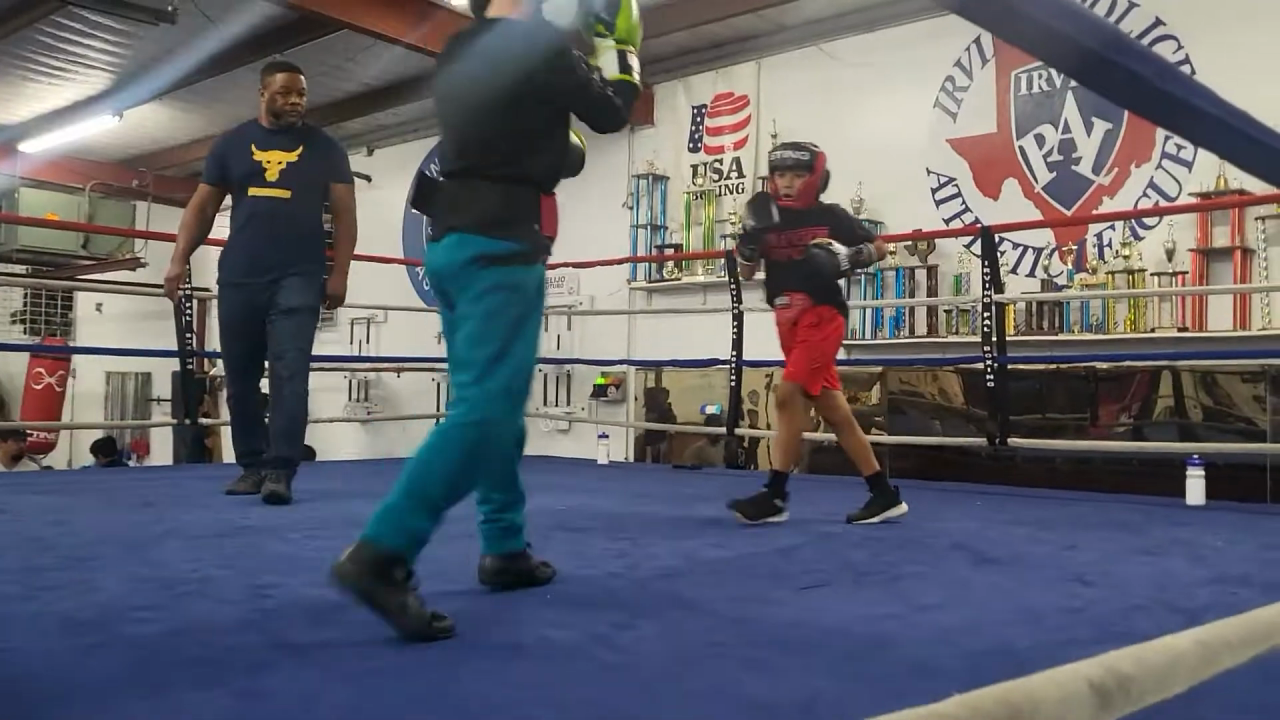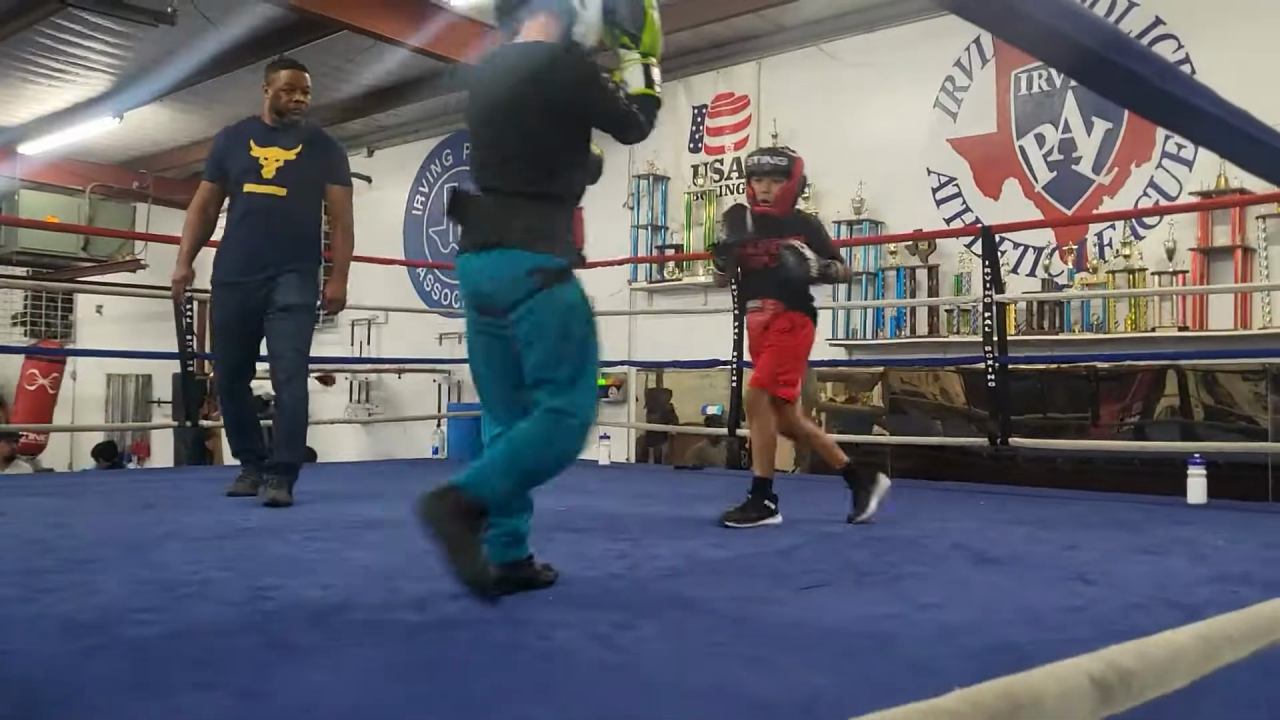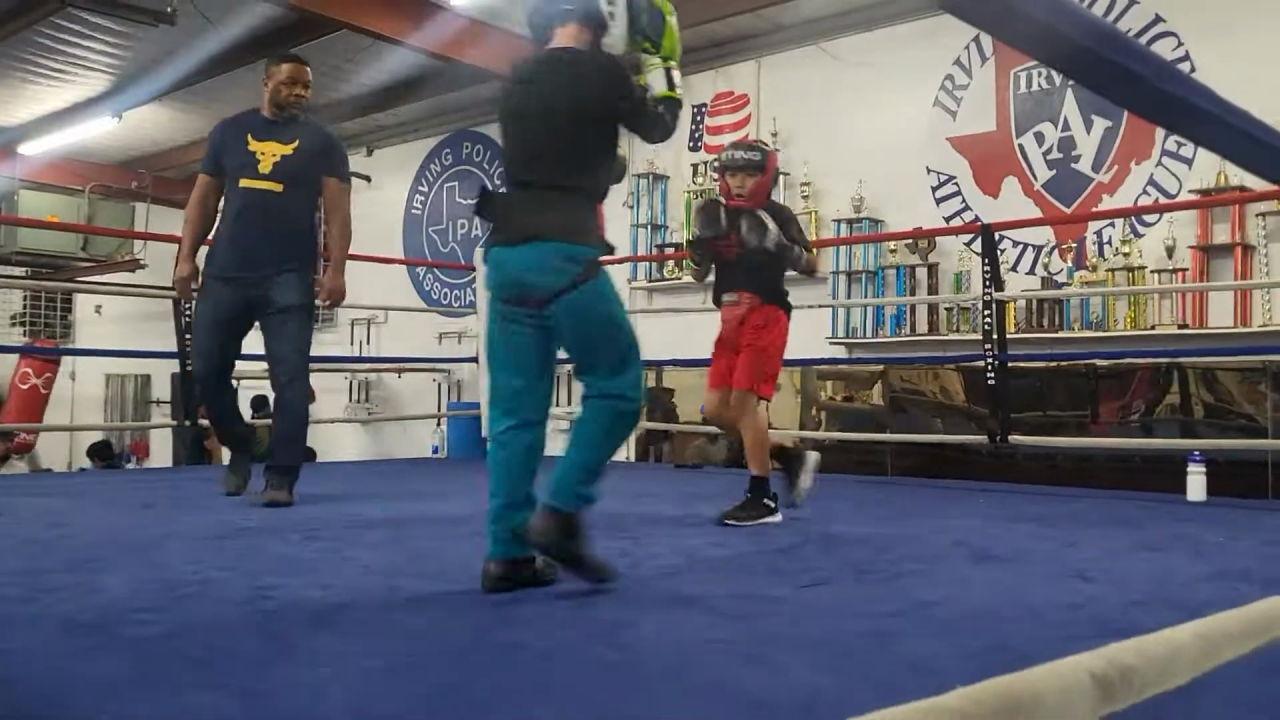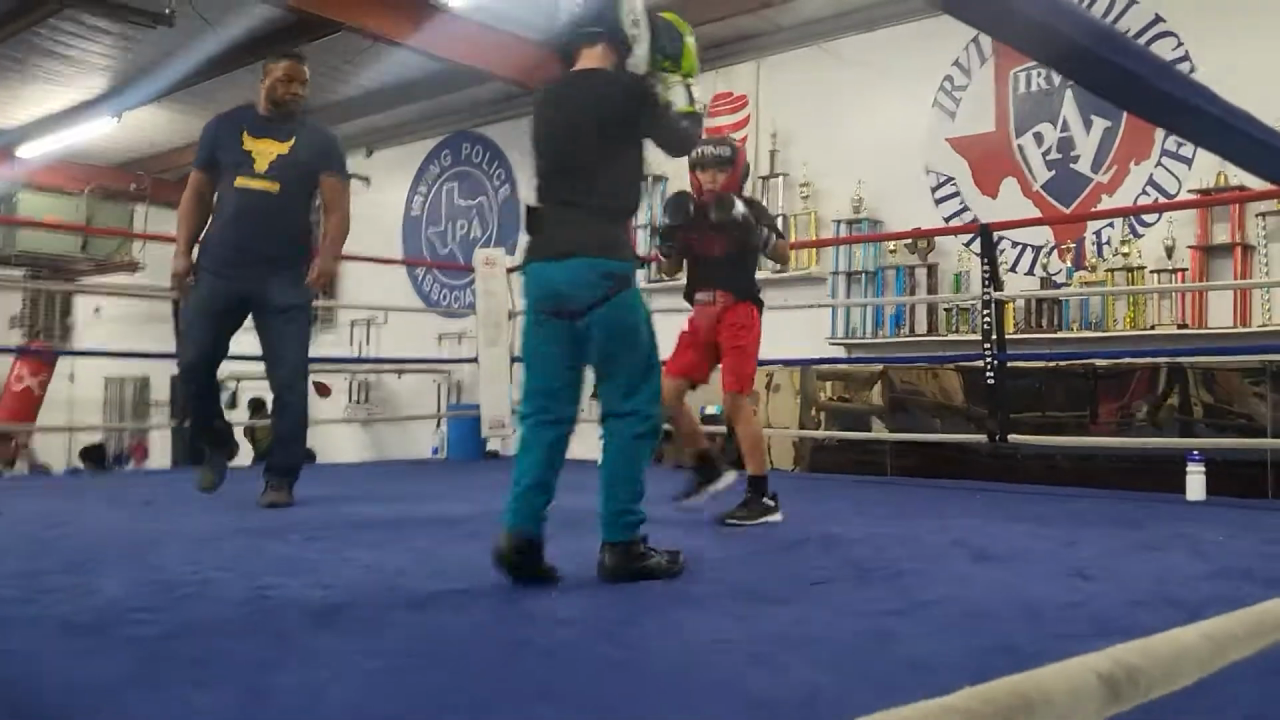
dt=0.1s
person 1, frame 1
left shoulder: (458, 55)
right elbow: (611, 113)
left hip: (451, 245)
right hip: (500, 249)
left knee: (497, 402)
right knee: (485, 411)
left ankle: (505, 549)
right ankle: (378, 555)
person 1, frame 2
left shoulder: (486, 76)
right shoulder: (570, 67)
right elbow: (634, 126)
right wrist: (641, 56)
left hip: (478, 259)
right hip: (532, 262)
left knee: (510, 413)
right knee: (567, 405)
left ankle: (508, 556)
right ankle: (462, 500)
person 1, frame 3
left shoulder: (517, 81)
right shoulder: (599, 69)
right elbow: (657, 125)
right wrist: (661, 59)
left hip: (508, 254)
right hip: (562, 254)
left knee: (518, 409)
right knee: (616, 385)
left ankle: (508, 552)
right ankle: (560, 513)
person 1, frame 4
left shoulder: (548, 99)
right shoulder: (631, 91)
right elbow: (683, 139)
right wrist: (681, 77)
left hip: (544, 269)
right hip: (599, 268)
left knee: (548, 408)
right knee: (632, 406)
left ankle: (521, 532)
right ankle: (622, 545)
person 2, frame 1
left shoulder: (324, 148)
right shoulder: (232, 144)
left elbow: (343, 213)
right elbow: (202, 206)
left wrist: (339, 273)
right wrist: (179, 259)
left hip: (298, 278)
right hip: (238, 279)
left knee: (288, 373)
right knee: (240, 379)
left ankle: (279, 471)
right ankle: (252, 467)
person 2, frame 2
left shoulder: (323, 148)
right shoulder: (231, 138)
left elbow: (340, 216)
right elbow: (204, 205)
left wrist: (339, 276)
right wrist: (185, 260)
left hip: (293, 278)
right hip: (231, 278)
left knee: (289, 375)
right knee: (231, 379)
left ankle: (281, 476)
right ankle: (251, 463)
person 2, frame 3
left shoulder: (323, 143)
right shoulder: (229, 131)
left elbow: (337, 211)
right elbow: (203, 199)
left wrist: (335, 270)
right wrist: (186, 256)
left hip: (289, 276)
right hip: (226, 273)
left knee: (289, 377)
right knee: (208, 371)
left ankle: (281, 477)
right ankle: (240, 450)
person 2, frame 4
left shoulder: (318, 140)
right shoulder: (224, 127)
left elbow: (336, 203)
right elbow: (197, 194)
left wrist: (328, 254)
right wrist: (183, 251)
left hip: (285, 275)
right hip: (218, 268)
left knee: (289, 378)
right knee: (194, 363)
left ankle: (281, 478)
right ankle: (216, 446)
person 3, frame 1
left shoulder: (830, 215)
right shoulder: (768, 218)
left elbow: (879, 248)
right elbow: (746, 273)
left wrist: (849, 257)
right wrist: (749, 238)
left hip: (821, 316)
right hip: (788, 322)
left knee: (788, 393)
right knee: (833, 411)
left ankle: (775, 495)
right ankle: (885, 495)
person 3, frame 2
left shoulder: (805, 223)
right shoulder: (743, 223)
left elbow: (842, 270)
right elbow: (722, 278)
left wrist: (816, 267)
right wrist: (725, 249)
left hip: (792, 321)
right hip: (758, 326)
left knee: (757, 399)
right knee: (786, 418)
left ankle: (764, 500)
right ankle: (862, 479)
person 3, frame 3
left shoulder: (776, 216)
right shoulder: (717, 217)
left elbow: (810, 265)
right elbow: (699, 274)
left wrist: (780, 246)
right wrist: (701, 245)
left hip: (765, 317)
right hip: (731, 320)
left knee: (745, 400)
right knee: (715, 409)
left ankle: (762, 497)
right ankle: (792, 459)
person 3, frame 4
left shoulder: (746, 207)
right shoulder: (687, 209)
left elbow: (782, 251)
right elbow: (670, 269)
left wrist: (749, 225)
right wrist: (667, 233)
left hip: (738, 312)
right hip: (702, 315)
left knee: (737, 403)
right knee: (668, 392)
left ankle: (761, 498)
right ankle: (708, 467)
